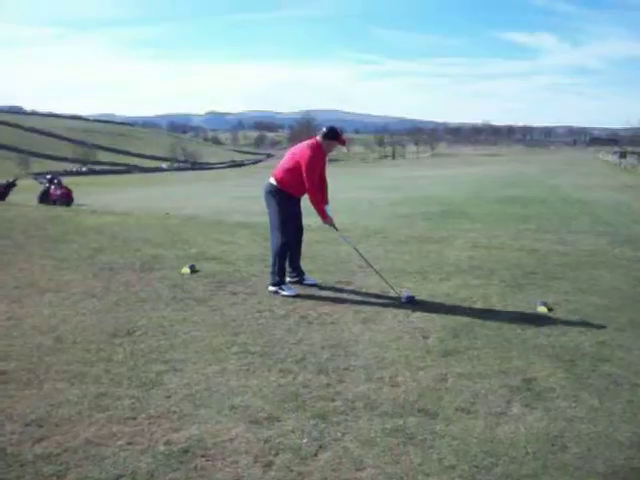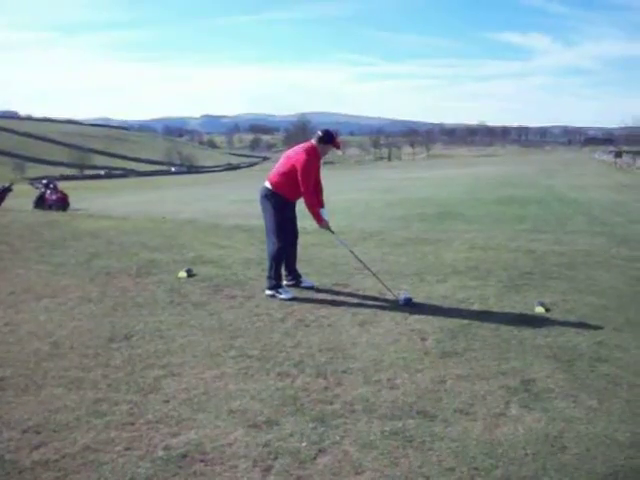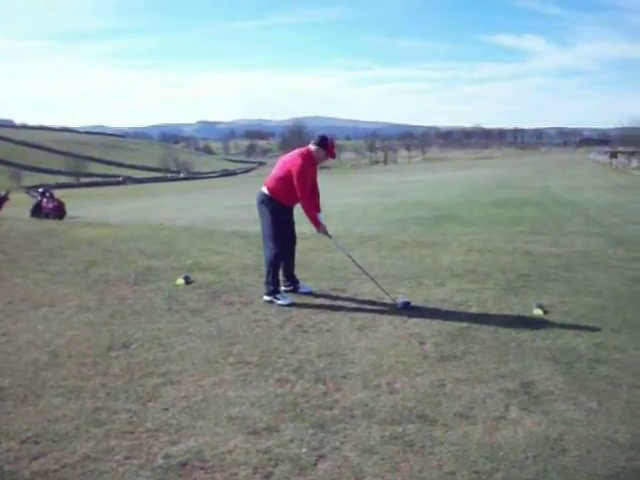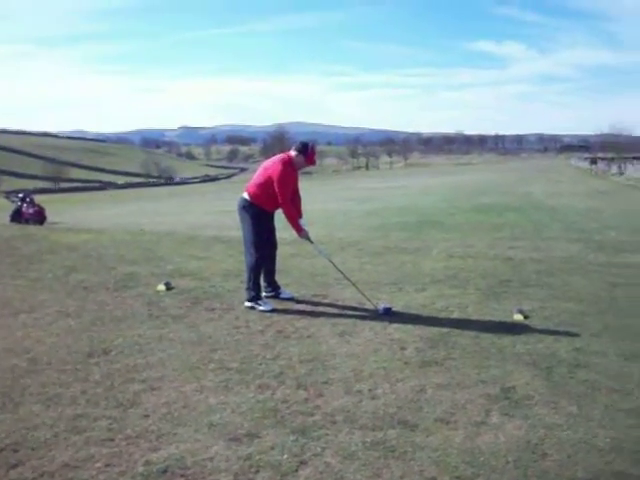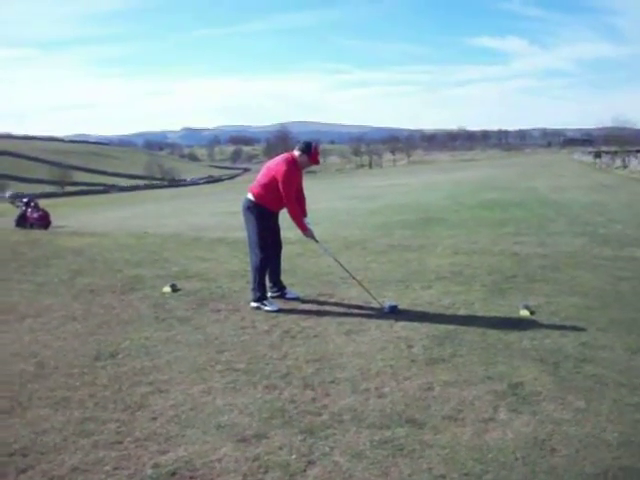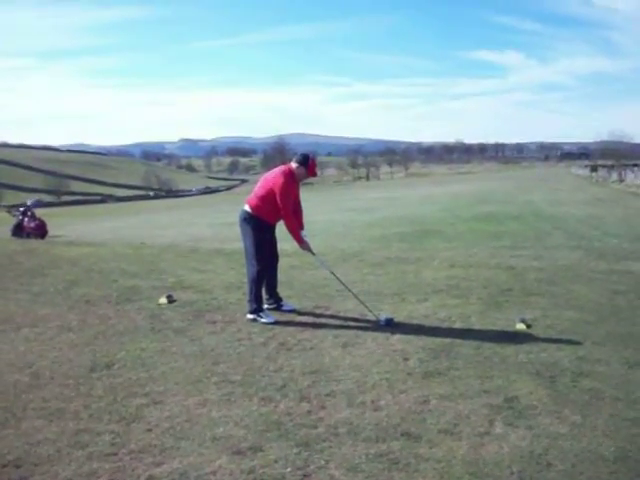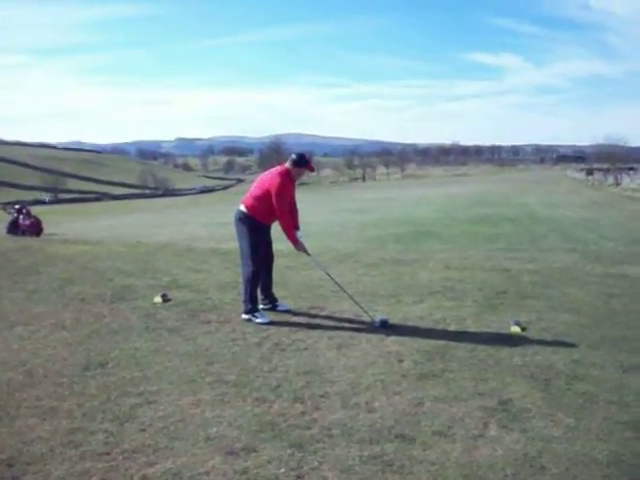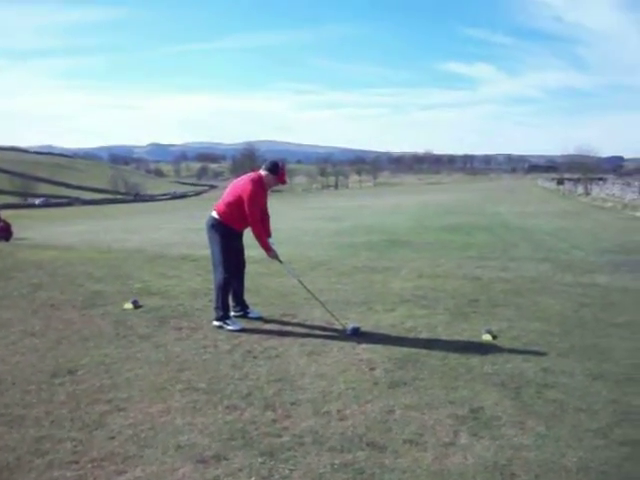
dt=0.4s
person 1, frame 1
left shoulder: (319, 152)
right shoulder: (309, 154)
left elbow: (321, 181)
right elbow: (312, 189)
left wrist: (326, 208)
right wrist: (324, 215)
left hip: (291, 194)
right hip: (278, 193)
left knee: (296, 233)
right knee: (283, 236)
left ankle: (295, 274)
right ankle: (276, 282)
person 1, frame 2
left shoulder: (313, 155)
right shoulder: (305, 157)
left elbow: (316, 185)
right elbow: (307, 192)
left wrist: (322, 211)
right wrist: (319, 219)
left hip: (286, 198)
right hip: (273, 197)
left knee: (291, 237)
right knee: (279, 241)
left ankle: (291, 277)
right ankle: (273, 286)
person 1, frame 3
left shoulder: (310, 161)
right shoulder: (300, 162)
left elbow: (313, 190)
right elbow: (304, 197)
left wrist: (319, 216)
right wrist: (317, 224)
left hip: (283, 203)
right hip: (270, 202)
left knee: (289, 243)
right knee: (276, 246)
left ankle: (289, 282)
right ankle: (271, 291)
person 1, frame 4
left shoulder: (291, 166)
right shoulder: (281, 168)
left elbow: (295, 196)
right elbow: (285, 203)
left wrist: (301, 222)
right wrist: (299, 229)
left hip: (264, 209)
right hip: (251, 208)
left knee: (270, 249)
right knee: (256, 252)
left ankle: (271, 288)
right ankle: (252, 297)
person 1, frame 5
left shoulder: (294, 166)
right shoulder: (285, 168)
left elbow: (299, 195)
right elbow: (290, 202)
left wrist: (305, 220)
right wrist: (304, 228)
left hip: (268, 209)
right hip: (256, 208)
left knee: (275, 249)
right knee: (261, 253)
left ankle: (276, 288)
right ankle: (258, 298)
person 1, frame 6
left shoulder: (292, 178)
right shoulder: (283, 181)
left elbow: (296, 207)
right elbow: (287, 215)
left wrist: (302, 233)
right wrist: (300, 241)
left hip: (265, 221)
right hip: (253, 220)
left knee: (271, 261)
right knee: (258, 265)
left ankle: (272, 300)
right ankle: (254, 309)
person 1, frame 7
left shoulder: (287, 179)
right shoulder: (279, 181)
left elbow: (291, 207)
right elbow: (282, 216)
left wrist: (297, 233)
right wrist: (295, 242)
left hip: (260, 222)
right hip: (248, 220)
left knee: (267, 261)
right knee: (253, 265)
left ankle: (267, 300)
right ankle: (249, 310)
person 1, frame 8
left shoulder: (260, 186)
right shoulder: (251, 187)
left elbow: (263, 215)
right elbow: (255, 222)
left wrist: (269, 240)
right wrist: (268, 249)
left hip: (232, 228)
right hip: (220, 227)
left knee: (238, 268)
right knee: (225, 272)
left ankle: (239, 307)
right ankle: (221, 316)
